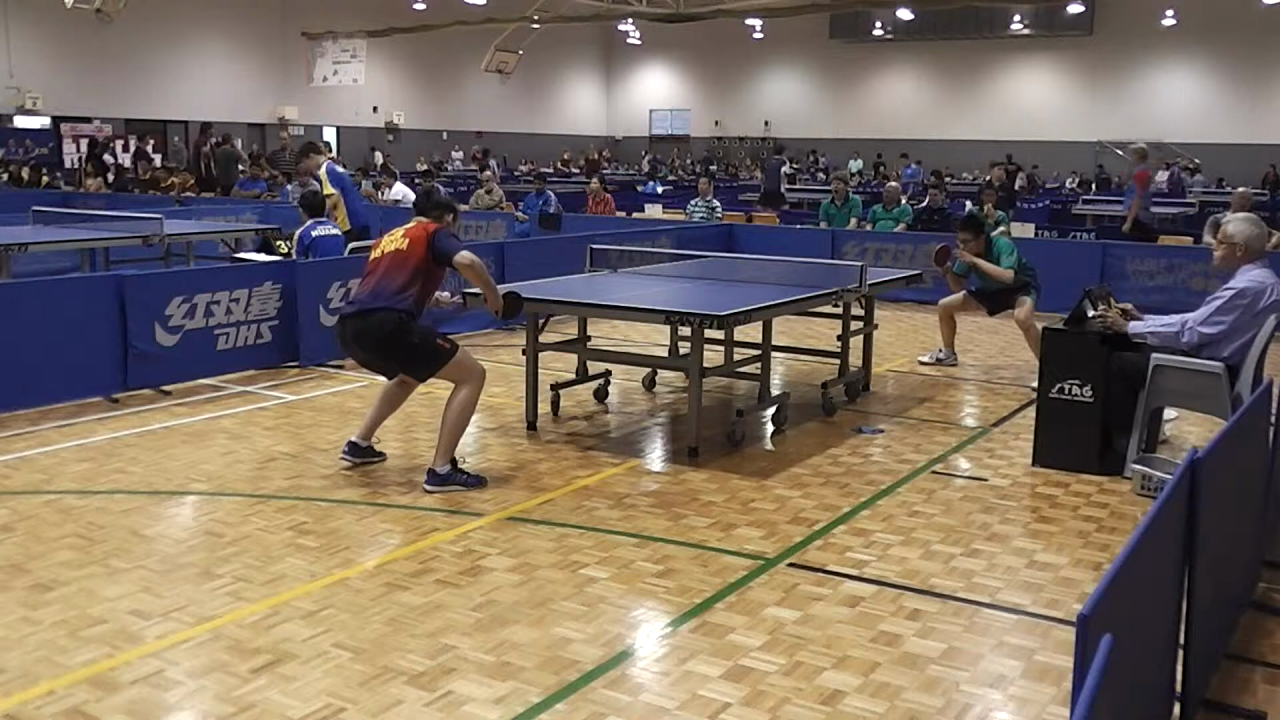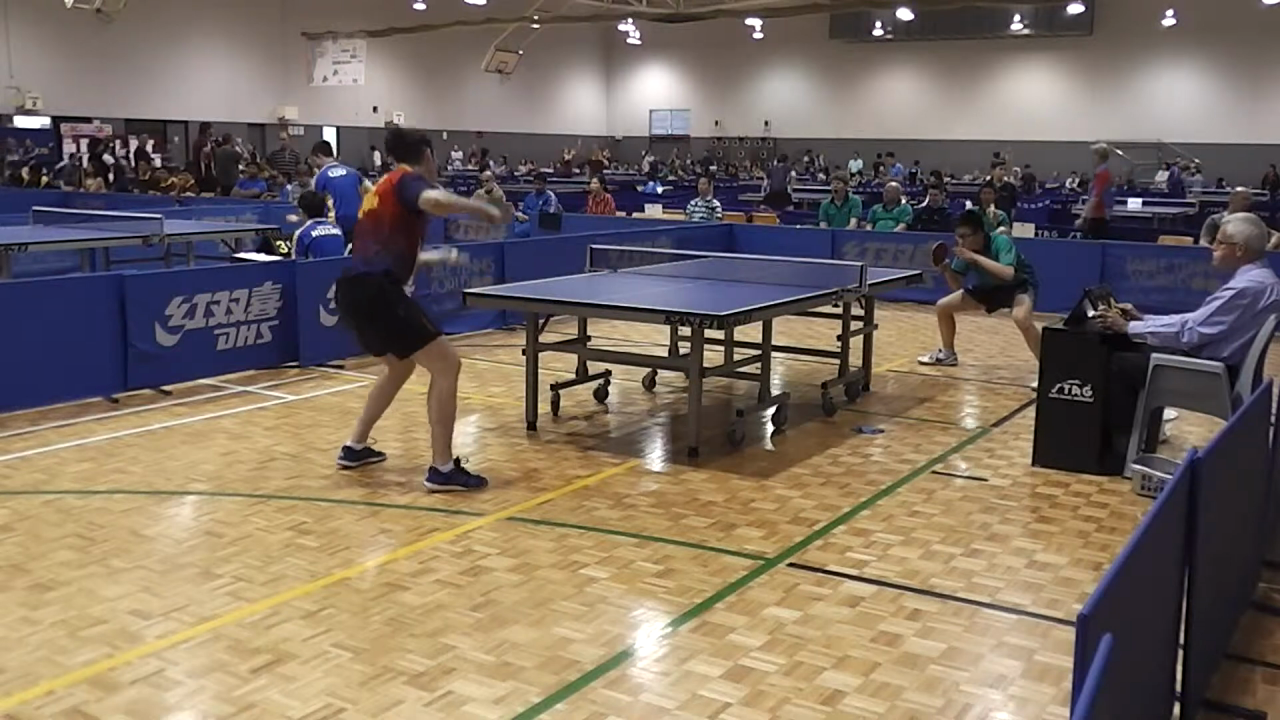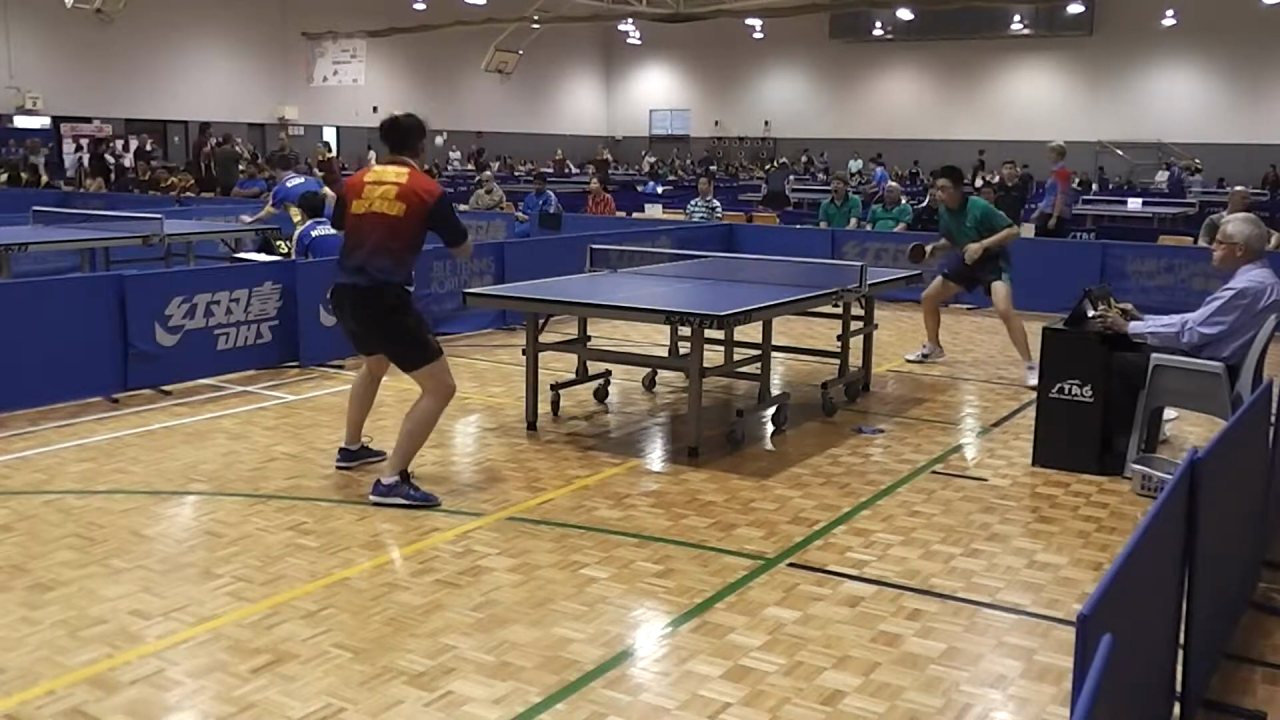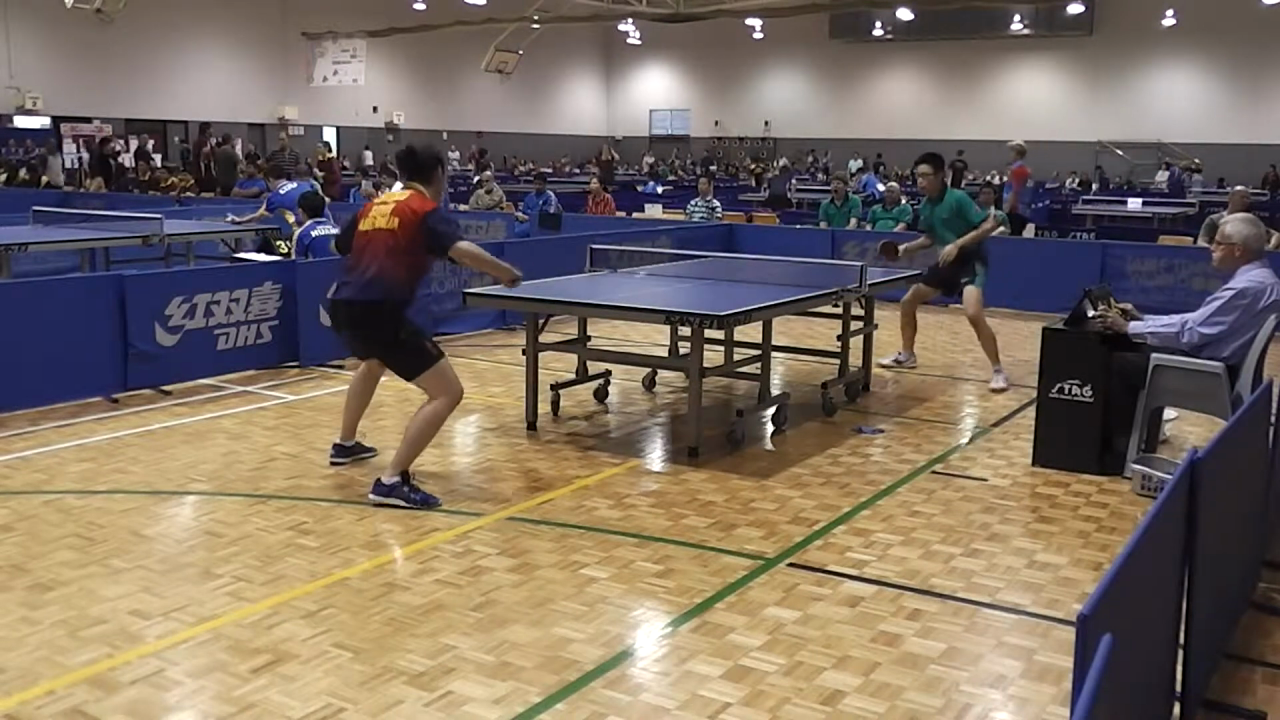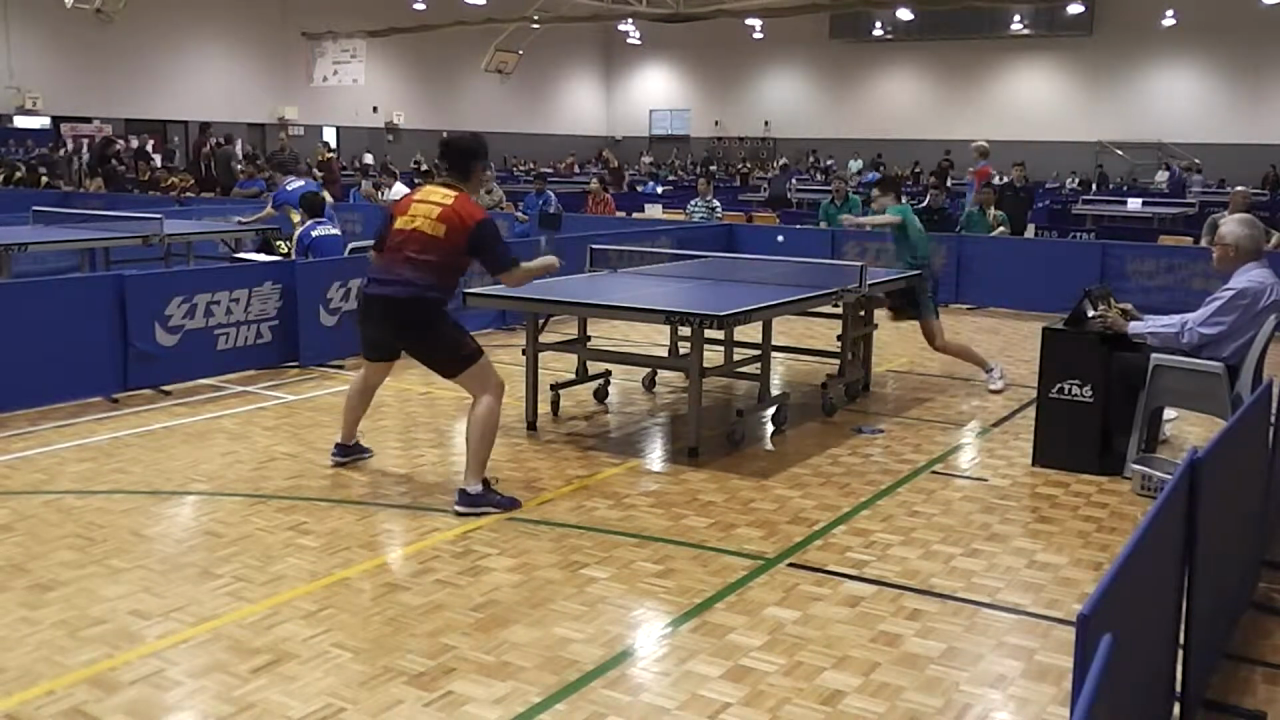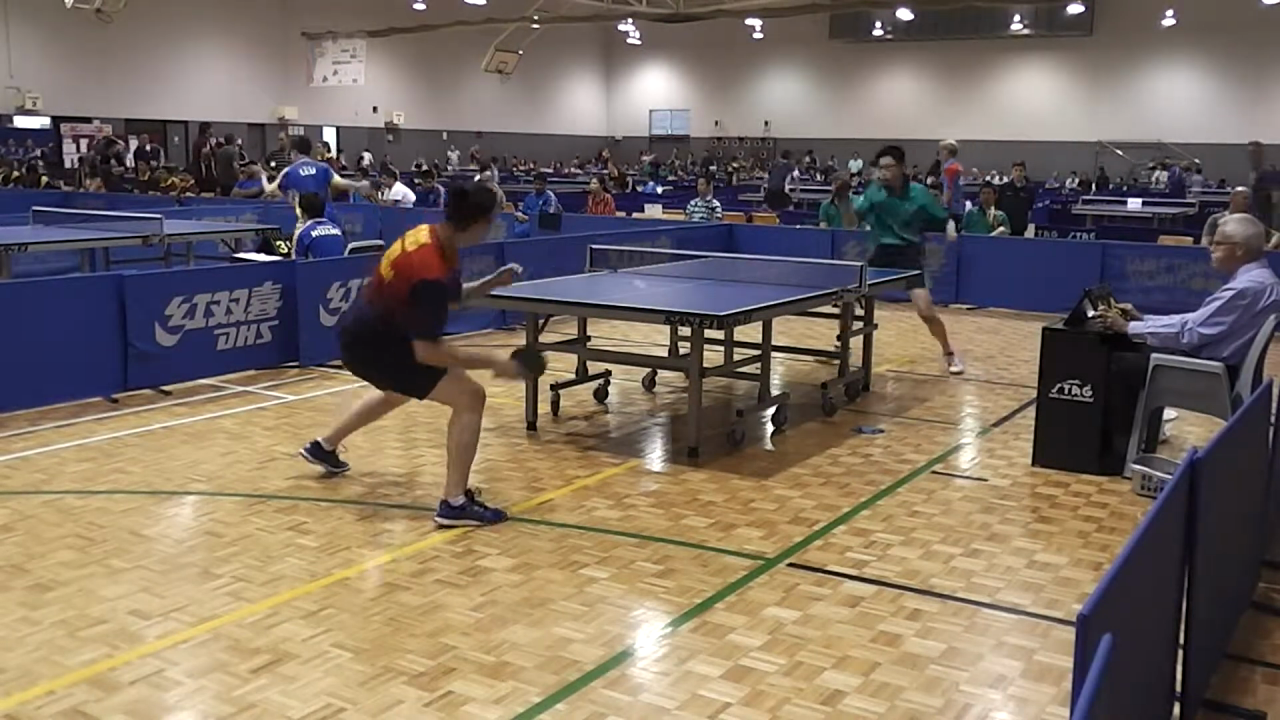
dt=0.5s
person 1, frame 1
left shoulder: (389, 237)
right shoulder: (436, 233)
right elbow: (466, 261)
left wrist: (425, 297)
right wrist: (492, 295)
left hip: (350, 328)
right hip: (386, 327)
left knee: (408, 375)
right knee: (472, 375)
left ankle: (359, 444)
right ankle: (441, 470)
person 1, frame 2
left shoulder: (386, 186)
right shoulder: (408, 180)
right elbow: (433, 202)
right wrist: (482, 208)
left hip: (353, 292)
right hip: (376, 291)
left knee: (399, 367)
right knee: (446, 365)
left ankle: (355, 447)
right ankle: (442, 468)
person 1, frame 3
left shoulder: (357, 181)
right shoulder: (428, 190)
right elbow: (462, 250)
right wrist: (452, 222)
left hip: (345, 293)
right hip: (385, 298)
left knee: (374, 365)
right knee: (440, 387)
left ankle: (351, 447)
right ankle: (390, 480)
person 1, frame 4
left shoulder: (375, 204)
right shoulder: (426, 210)
left elbow: (342, 247)
right elbow: (463, 251)
right wrist: (508, 272)
left hip: (344, 307)
right hip: (379, 311)
left knee: (372, 365)
right knee: (447, 392)
left ankle: (345, 444)
right ankle: (391, 481)
person 1, frame 5
left shoulder: (408, 200)
right shoulder: (472, 216)
right elbow: (511, 276)
right wrist: (545, 264)
left hip: (374, 302)
right hip: (419, 311)
left knee: (372, 372)
right knee: (489, 388)
left ankle: (346, 444)
right ankle: (473, 489)
person 1, frame 6
left shoulder: (435, 239)
right shoulder: (428, 272)
left elbow: (449, 295)
right elbow: (429, 350)
left wrist: (490, 283)
right wrist: (491, 361)
left hip: (364, 335)
right hip: (372, 345)
left knee: (399, 392)
right knee: (470, 398)
left ankle: (323, 447)
right ankle: (455, 502)
person 2, frame 1
left shoulder: (1249, 286)
right shoulder: (1259, 278)
left elbow: (1190, 331)
right elbow: (1196, 320)
left wrist: (1128, 327)
right wrist: (1143, 318)
right hip: (1214, 363)
left knee: (1119, 364)
right knee: (1137, 351)
left ankle: (1123, 446)
person 2, frame 2
left shoulder: (1248, 287)
right shoulder: (1257, 279)
left elbow: (1190, 331)
right elbow: (1197, 320)
left wrist: (1128, 327)
right wrist: (1143, 318)
right hip: (1215, 363)
left knee: (1118, 363)
right knee: (1138, 351)
left ankle: (1124, 448)
person 2, frame 3
left shoulder: (1248, 287)
right shoulder: (1257, 279)
left elbow: (1190, 331)
right elbow: (1197, 320)
left wrist: (1129, 327)
right wrist: (1143, 318)
right hip: (1214, 363)
left knee: (1119, 363)
right knee: (1138, 352)
left ankle: (1123, 448)
person 2, frame 4
left shoulder: (1248, 287)
right shoulder: (1258, 278)
left elbow: (1189, 331)
right elbow: (1197, 320)
left wrist: (1128, 327)
right wrist: (1142, 318)
right hip: (1216, 364)
left knee: (1120, 363)
right knee: (1139, 352)
left ankle: (1123, 448)
right ankle: (1141, 441)
person 2, frame 5
left shoulder: (1247, 287)
right shoulder: (1258, 279)
left elbow: (1190, 331)
right elbow: (1197, 320)
left wrist: (1128, 328)
right wrist: (1143, 318)
right hip: (1216, 365)
left knee: (1120, 364)
right knee: (1142, 352)
left ankle: (1123, 448)
right ankle: (1139, 440)
person 2, frame 6
left shoulder: (1248, 288)
right shoulder: (1257, 279)
left elbow: (1190, 331)
right elbow: (1197, 320)
left wrist: (1128, 327)
right wrist: (1143, 318)
right hip: (1215, 364)
left knee: (1120, 364)
right knee: (1141, 352)
right ankle: (1140, 438)
person 3, frame 1
left shoulder: (1003, 245)
right shoulder: (967, 252)
left elbow: (1008, 277)
right elbow: (958, 288)
left wrist: (976, 260)
right wrist: (948, 272)
left hip: (1021, 288)
right hip: (991, 290)
left knee: (1022, 318)
right knee: (944, 306)
right ankle: (948, 353)
person 3, frame 2
left shoulder: (1000, 242)
right shoulder: (965, 250)
left elbow: (1008, 273)
right elbow: (956, 285)
left wrist: (975, 258)
right wrist: (946, 270)
left hip: (1019, 284)
right hip: (989, 287)
left knee: (1021, 318)
right knee: (942, 307)
right ankle: (948, 354)
person 3, frame 3
left shoulder: (979, 206)
right shoulder: (944, 211)
left elbow: (1013, 231)
left wrist: (982, 244)
right wrist: (934, 247)
left hip: (993, 260)
right hip: (966, 260)
left knee: (1005, 310)
right knee: (928, 299)
left ankle: (1031, 366)
right ankle: (933, 348)
person 3, frame 4
left shoulder: (958, 198)
right shoulder: (925, 205)
left elbow: (989, 225)
left wrist: (957, 245)
right wrist: (906, 246)
left hip: (970, 260)
right hip: (945, 263)
left knee: (973, 314)
right knee: (908, 303)
left ankle: (998, 370)
right ankle: (907, 355)
person 3, frame 5
left shoulder: (898, 209)
right shoulder: (904, 213)
left elbow: (895, 220)
left wrist: (859, 221)
left hip: (918, 279)
left knee: (939, 343)
left ankle: (991, 369)
person 3, frame 6
left shoulder: (921, 195)
right shoulder: (875, 193)
left elbow: (946, 219)
right elbow: (853, 219)
left wrist: (951, 232)
left hip: (910, 256)
right hip: (882, 256)
left knee: (926, 312)
left ankle: (949, 355)
